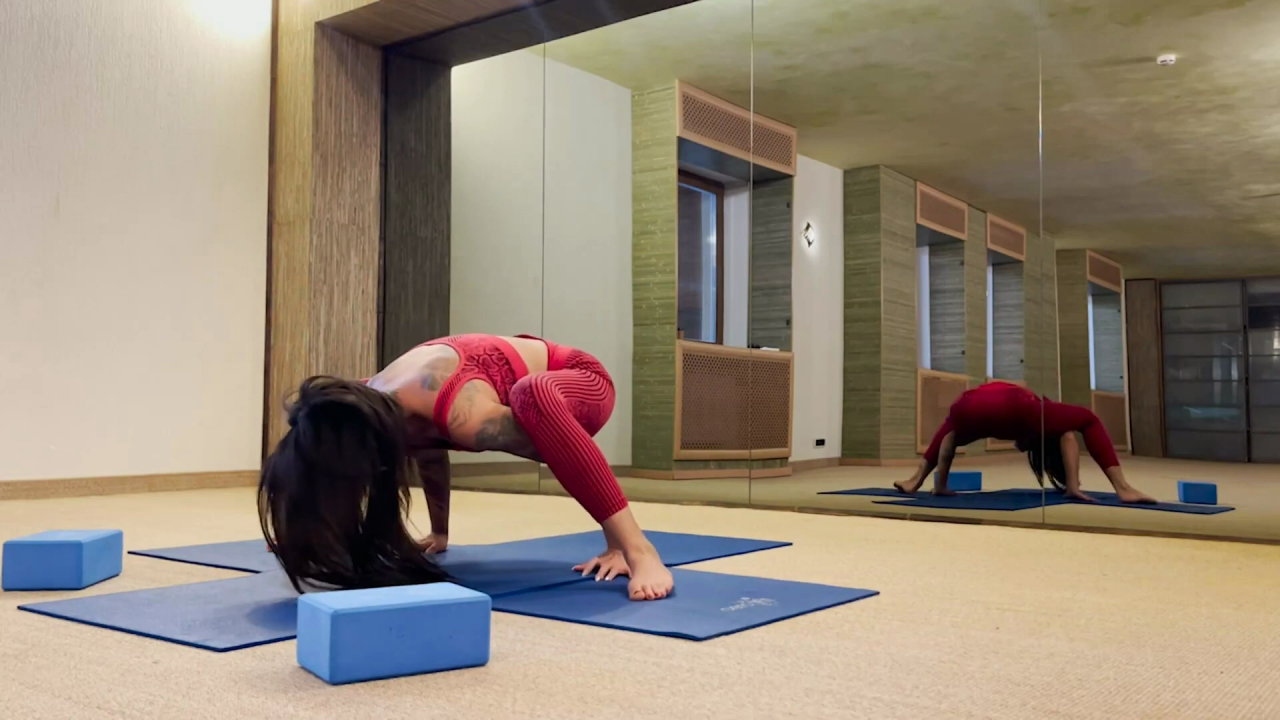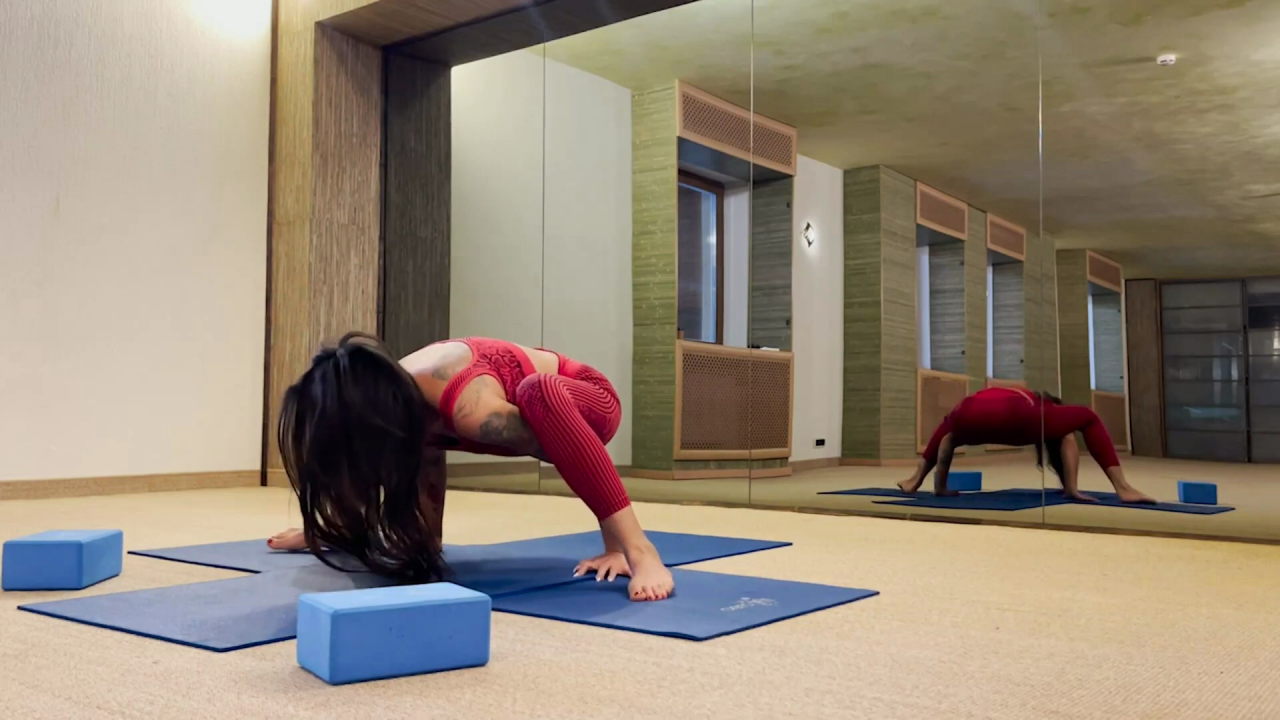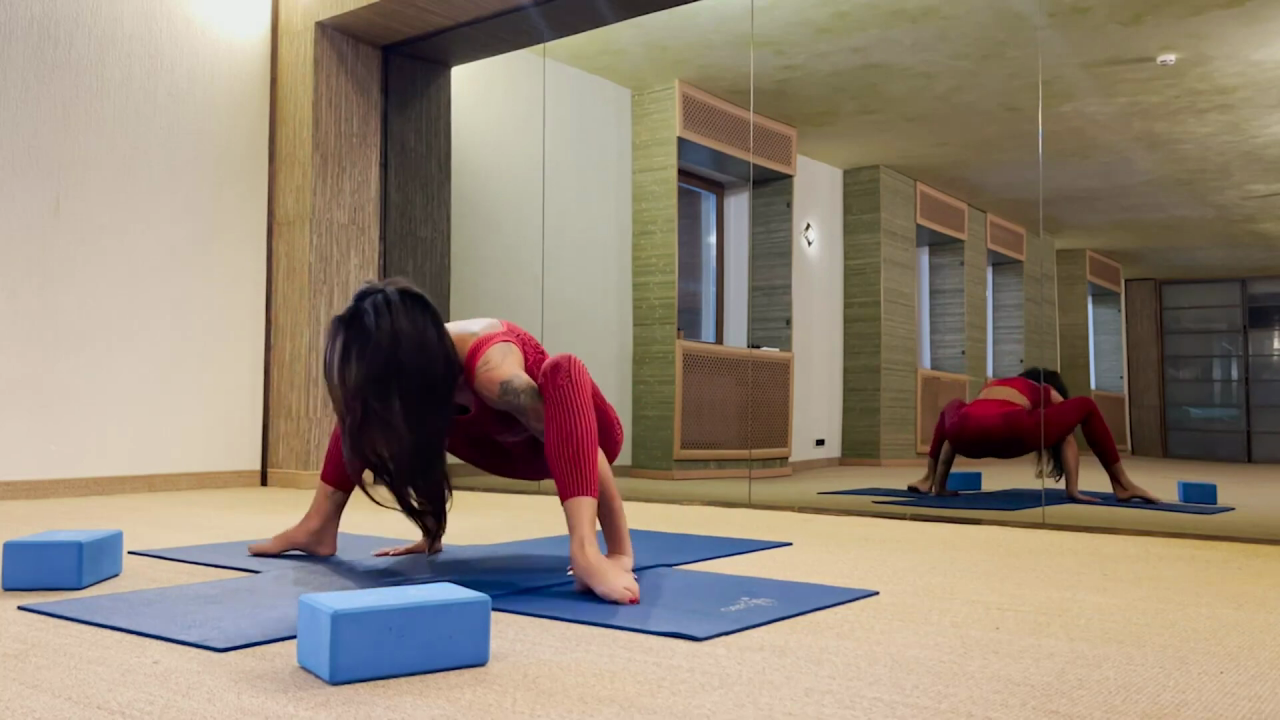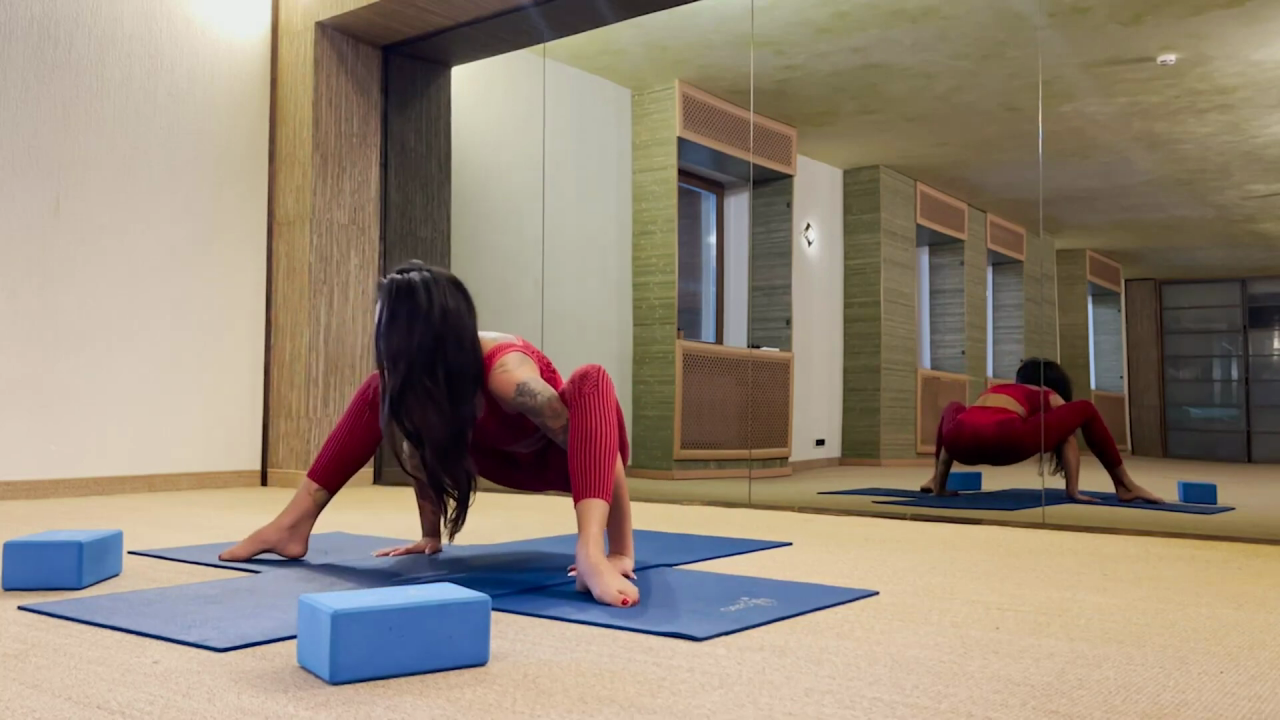
dt=0.7s
person 1, frame 1
left shoulder: (463, 415)
right shoulder: (370, 406)
left elbow: (558, 448)
left wrist: (625, 546)
right wrist: (438, 532)
left hip: (578, 382)
right hip: (521, 379)
left knee: (534, 397)
left ankle: (637, 548)
person 1, frame 2
left shoulder: (470, 409)
right shoulder: (391, 396)
left elbow: (576, 457)
right elbow: (429, 451)
left wrist: (627, 548)
right wrist: (430, 534)
left hip: (585, 401)
right hip: (531, 415)
left knee: (539, 393)
left ankle: (639, 549)
right ankle: (332, 530)
person 1, frame 3
left shoulder: (493, 369)
right shoulder: (412, 370)
left elbow: (589, 455)
right elbow: (421, 450)
left wrist: (620, 553)
right wrist: (430, 536)
left hip: (571, 442)
right hip: (508, 446)
left knee: (562, 372)
right knee: (369, 399)
left ankle: (586, 550)
right ankle: (319, 528)
person 1, frame 4
left shoulder: (506, 374)
right shoulder: (407, 380)
left elbow: (600, 452)
right elbow: (419, 451)
left wrist: (621, 553)
right wrist: (430, 535)
left hip: (566, 460)
right hip: (512, 460)
left knee: (590, 383)
right knee: (379, 392)
left ankle: (591, 553)
right ankle: (294, 526)
person 2, frame 1
right shoulder: (1041, 411)
left elbow: (948, 438)
right elbow: (1068, 436)
left wrist: (940, 486)
right wrist: (1073, 487)
left hip: (967, 409)
right hip: (1011, 408)
left knee: (953, 427)
right knee: (1088, 421)
left ankle: (915, 481)
right ankle: (1123, 489)
person 2, frame 2
right shoulder: (1046, 409)
left elbow: (947, 439)
right elbow: (1067, 438)
left wrist: (940, 486)
right wrist: (1071, 488)
left hip: (968, 416)
right hip: (1011, 417)
left knee: (950, 423)
right knee: (1088, 418)
left ankle: (915, 481)
right ankle: (1122, 488)
person 2, frame 3
left shoulder: (994, 385)
right shoulder: (1051, 394)
right elbow: (1067, 437)
left wrist: (939, 486)
right wrist: (1072, 489)
left hip: (967, 431)
right hip: (1009, 430)
left knee: (954, 407)
right knee: (1085, 407)
left ankle: (927, 480)
right ankle: (1121, 486)
person 2, frame 4
left shoulder: (994, 390)
right shoulder: (1051, 397)
right elbow: (1068, 439)
left wrist: (939, 486)
right wrist: (1073, 490)
left hip: (962, 440)
right hip: (1005, 439)
left knee: (953, 409)
right knee: (1085, 410)
left ankle: (935, 482)
right ankle: (1124, 487)
